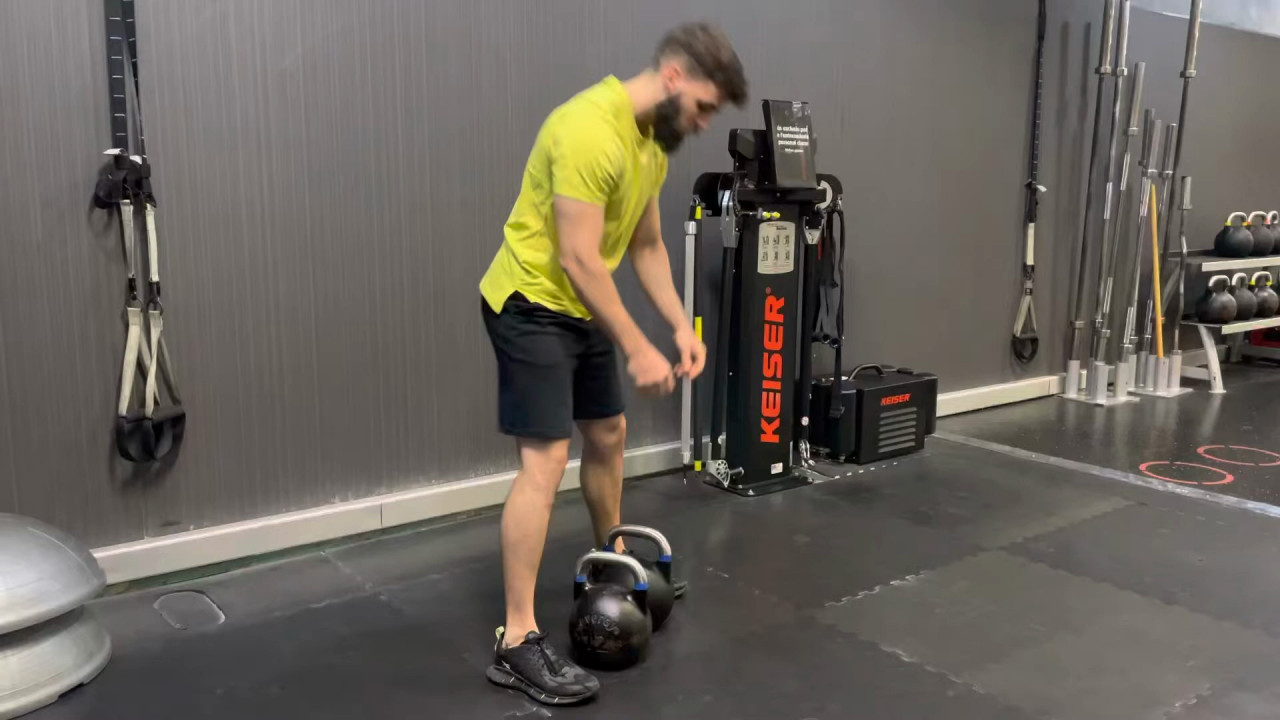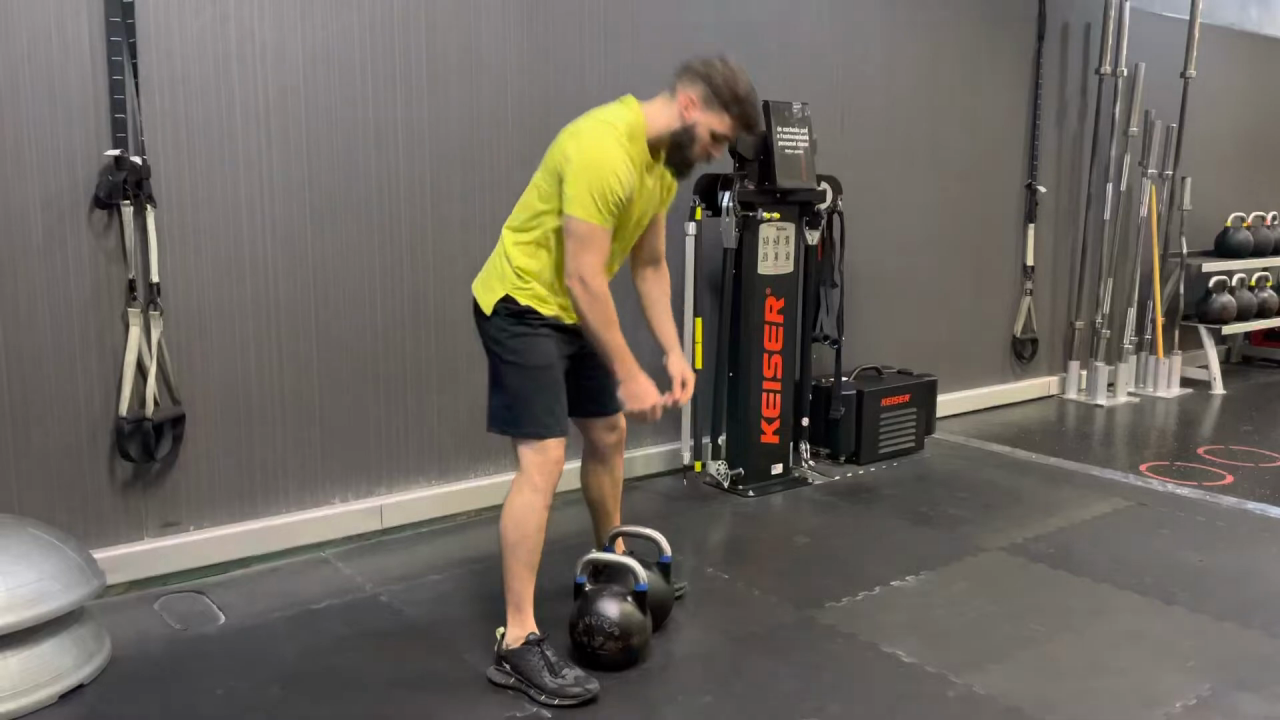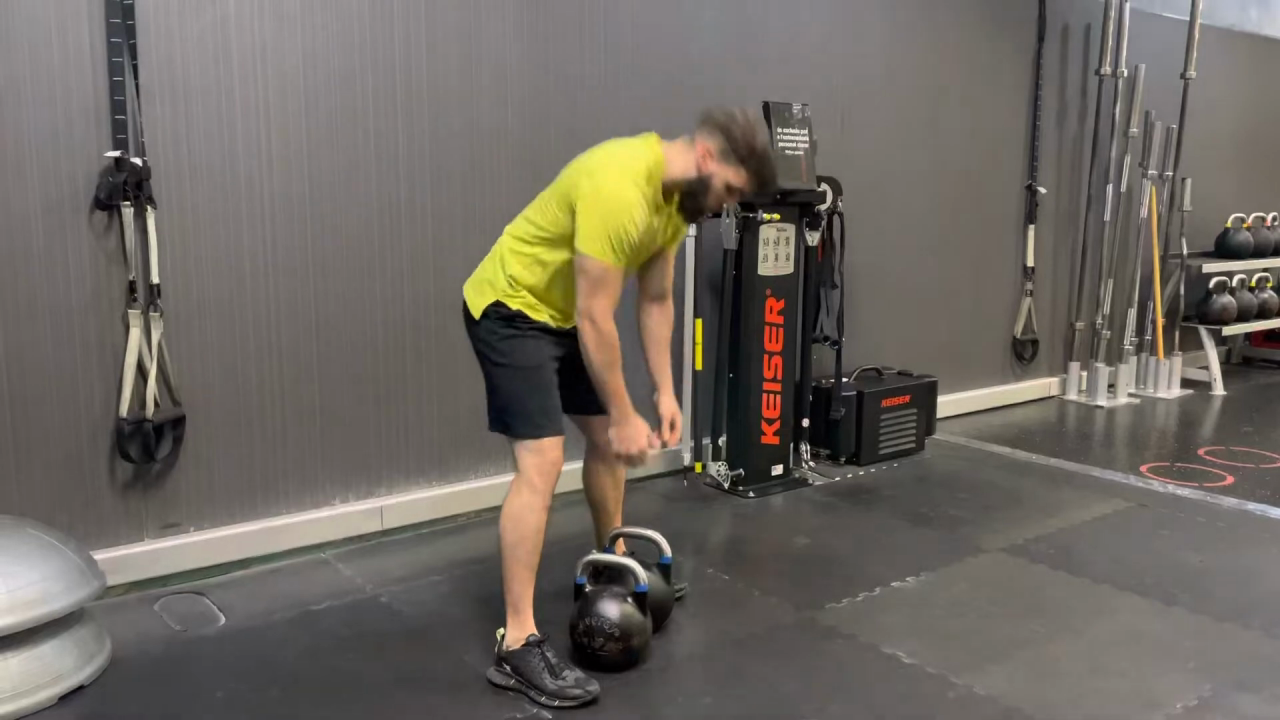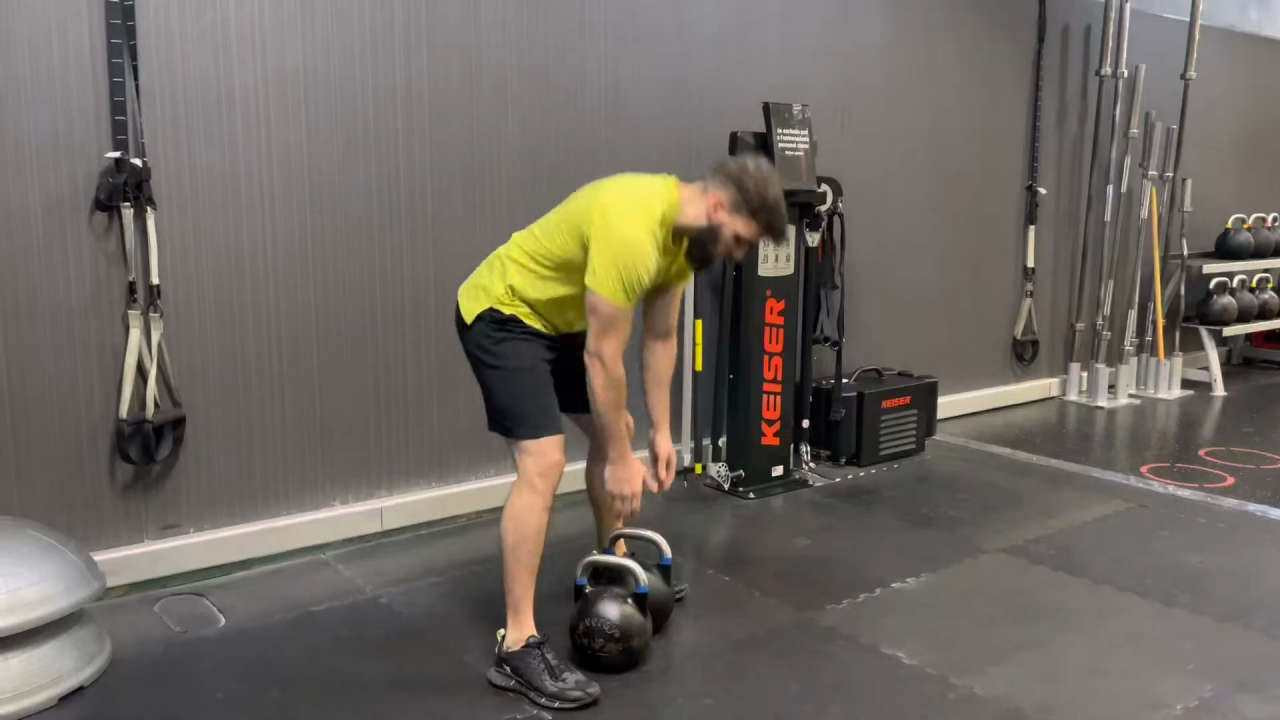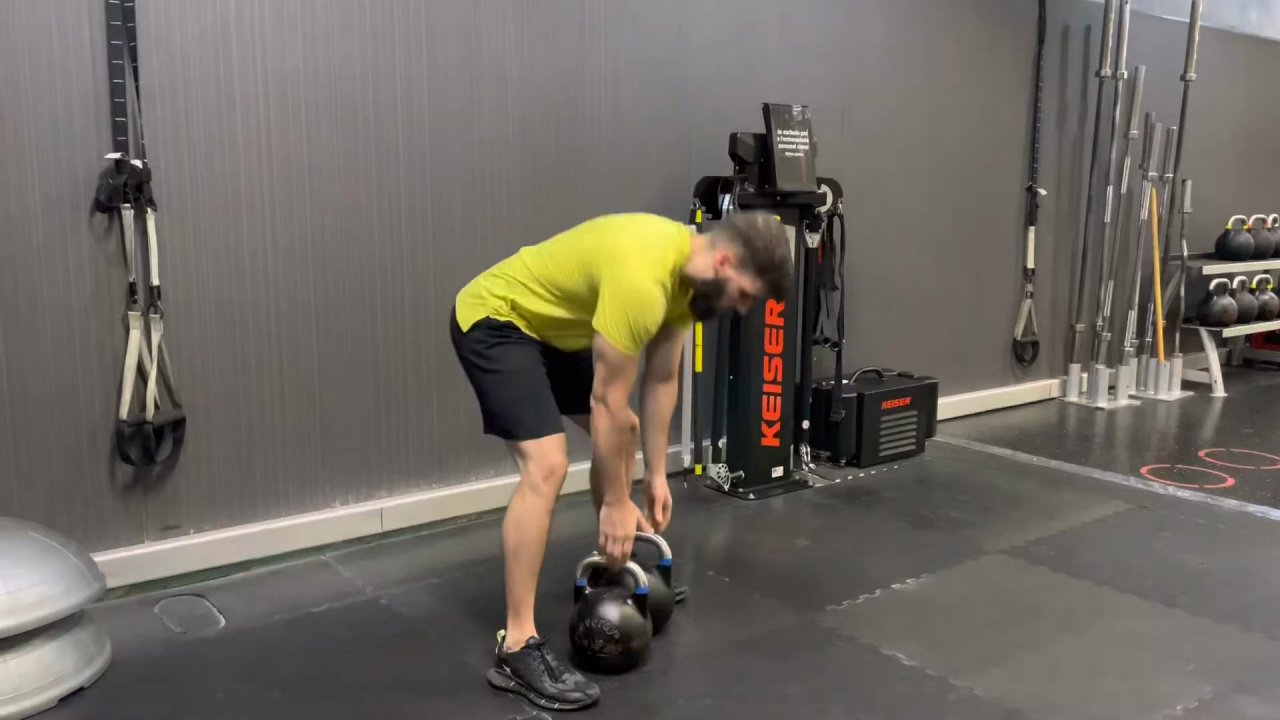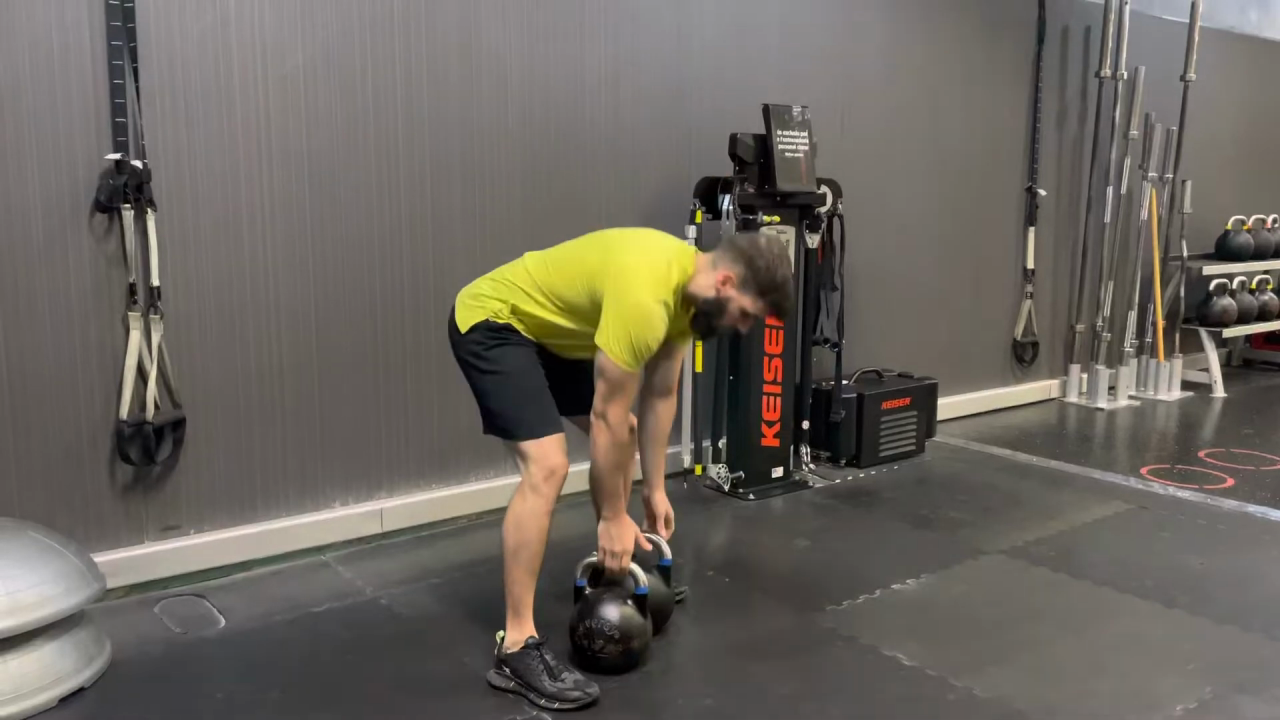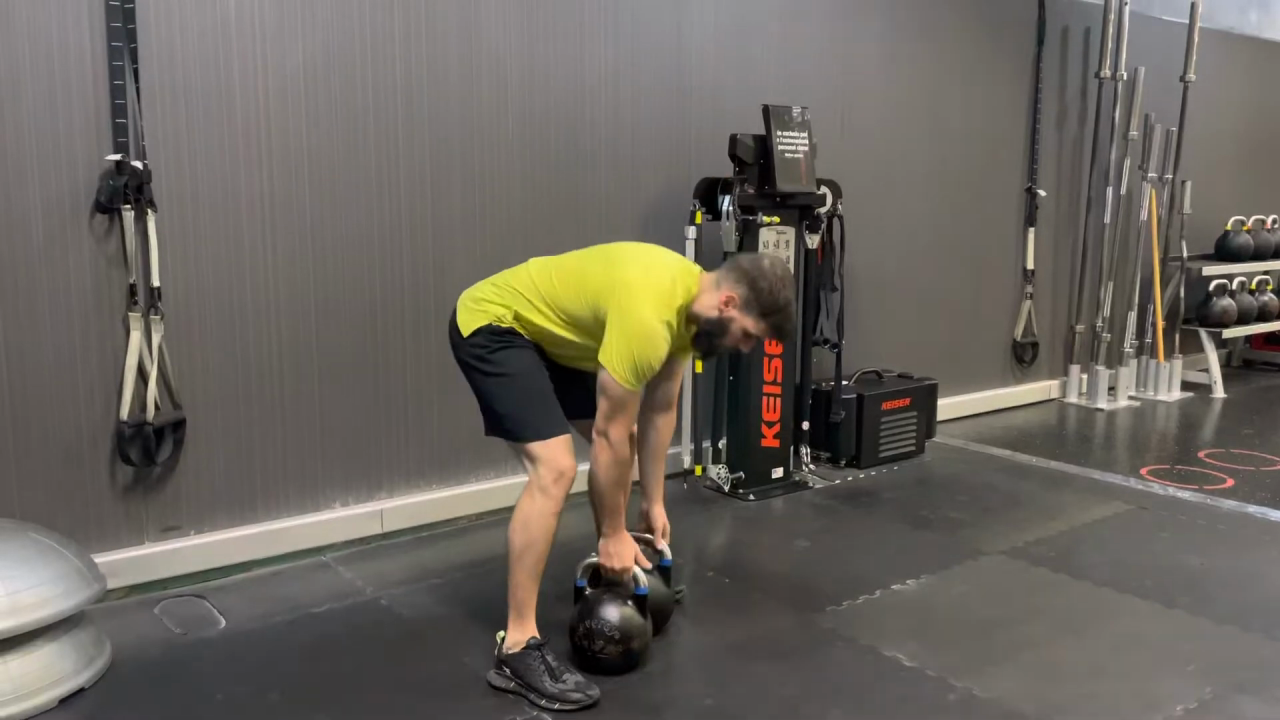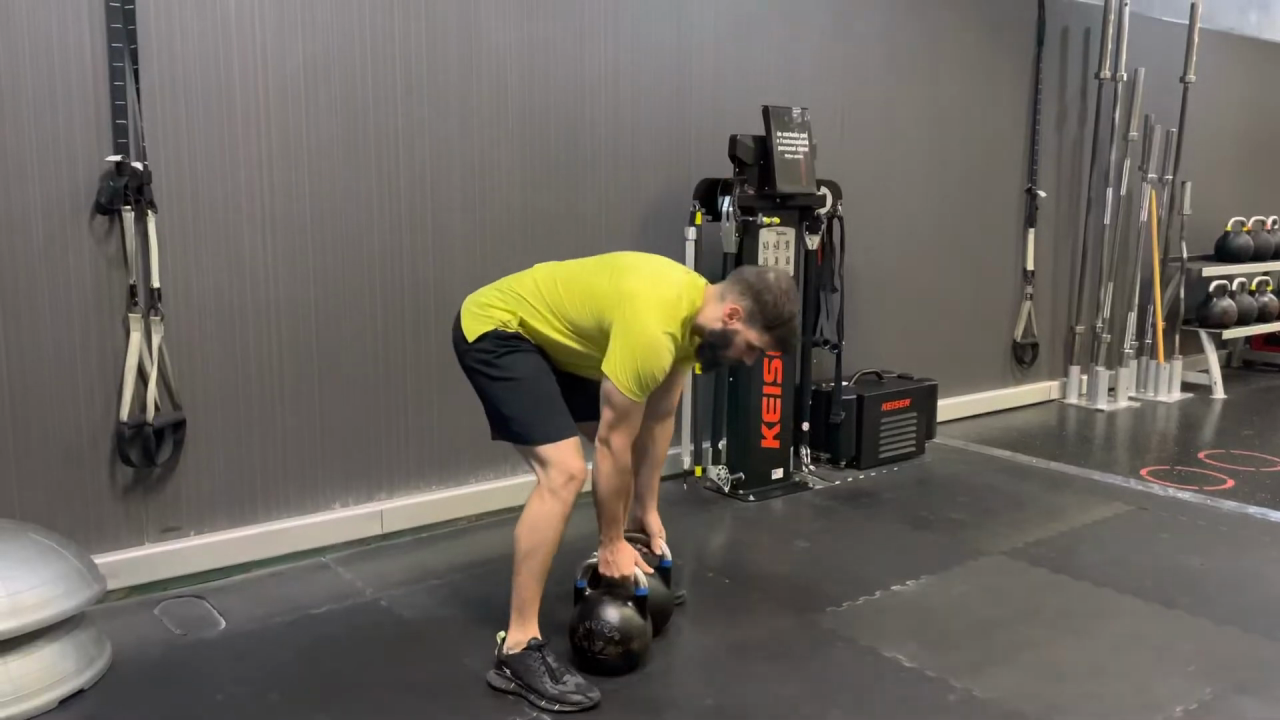
dt=0.1s
person 1, frame 1
left shoulder: (652, 137)
right shoulder: (590, 131)
left elbow: (648, 245)
right elbow: (579, 260)
left wrist: (680, 327)
right wrist: (636, 350)
left hip: (579, 309)
right hip: (532, 306)
left knee: (608, 441)
right knee: (544, 465)
right ankle: (516, 642)
person 1, frame 2
left shoulder: (663, 158)
right shoulder: (603, 151)
left elbow: (650, 265)
right elbow: (584, 280)
left wrist: (674, 352)
right wrist: (630, 377)
left hip: (574, 311)
right hip: (524, 305)
left knee: (608, 438)
right knee: (543, 463)
right ankle: (518, 644)
person 1, frame 3
left shoulder: (674, 192)
right shoulder: (618, 190)
left elbow: (655, 301)
right elbow: (595, 317)
left wrist: (665, 392)
right wrist: (623, 419)
left hip: (560, 315)
right hip: (510, 310)
left knee: (607, 437)
right knee: (541, 465)
right ankle: (517, 645)
person 1, frame 4
left shoulder: (683, 230)
right shoulder: (631, 232)
left elbow: (661, 337)
right elbow: (603, 356)
left wrist: (660, 432)
right wrist: (620, 459)
left hip: (556, 317)
right hip: (503, 312)
left knee: (616, 431)
right knee: (544, 465)
right ankle: (518, 647)
person 1, frame 5
left shoulder: (686, 272)
right shoulder: (641, 281)
left elbow: (661, 380)
right elbow: (609, 400)
left wrist: (656, 472)
right wrist: (615, 503)
left hip: (547, 325)
right hip: (494, 319)
left knee: (624, 432)
right knee: (547, 466)
left ankle: (616, 566)
right ankle: (517, 648)
person 1, frame 6
left shoulder: (686, 285)
right shoulder: (643, 298)
left elbow: (661, 395)
right elbow: (607, 416)
left wrist: (656, 487)
right wrist: (613, 518)
left hip: (546, 329)
right hip: (492, 321)
left knee: (625, 435)
right knee: (548, 467)
left ankle: (615, 568)
right ankle: (517, 648)
person 1, frame 7
left shoulder: (690, 299)
right shoulder: (648, 317)
left elbow: (659, 411)
right elbow: (609, 434)
left wrist: (653, 501)
right wrist: (612, 534)
left hip: (542, 328)
right hip: (492, 324)
left knee: (626, 434)
right knee: (555, 469)
left ankle: (619, 567)
right ankle: (517, 649)
person 1, frame 8
left shoulder: (693, 309)
right shoulder: (652, 328)
left elbow: (659, 420)
right elbow: (612, 443)
left wrist: (648, 509)
right wrist: (611, 542)
left hip: (545, 333)
right hip: (496, 328)
left knee: (627, 440)
right knee: (565, 471)
left ankle: (621, 571)
right ankle: (518, 650)
